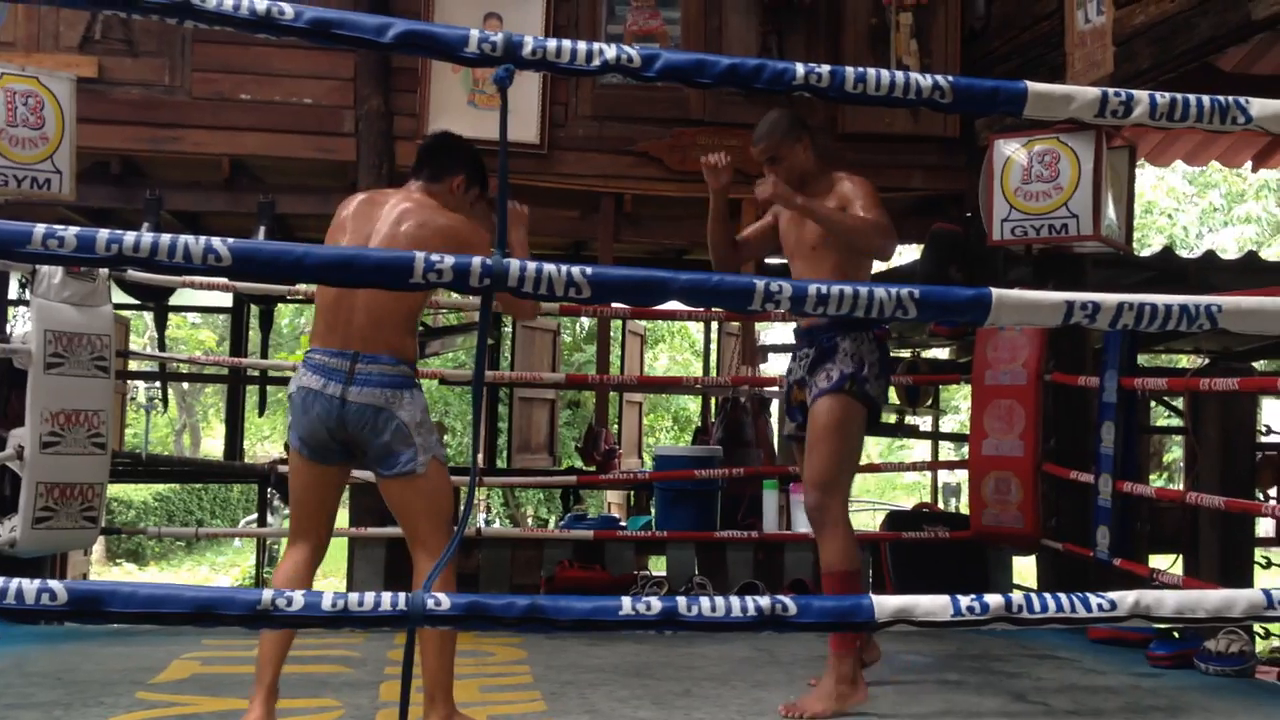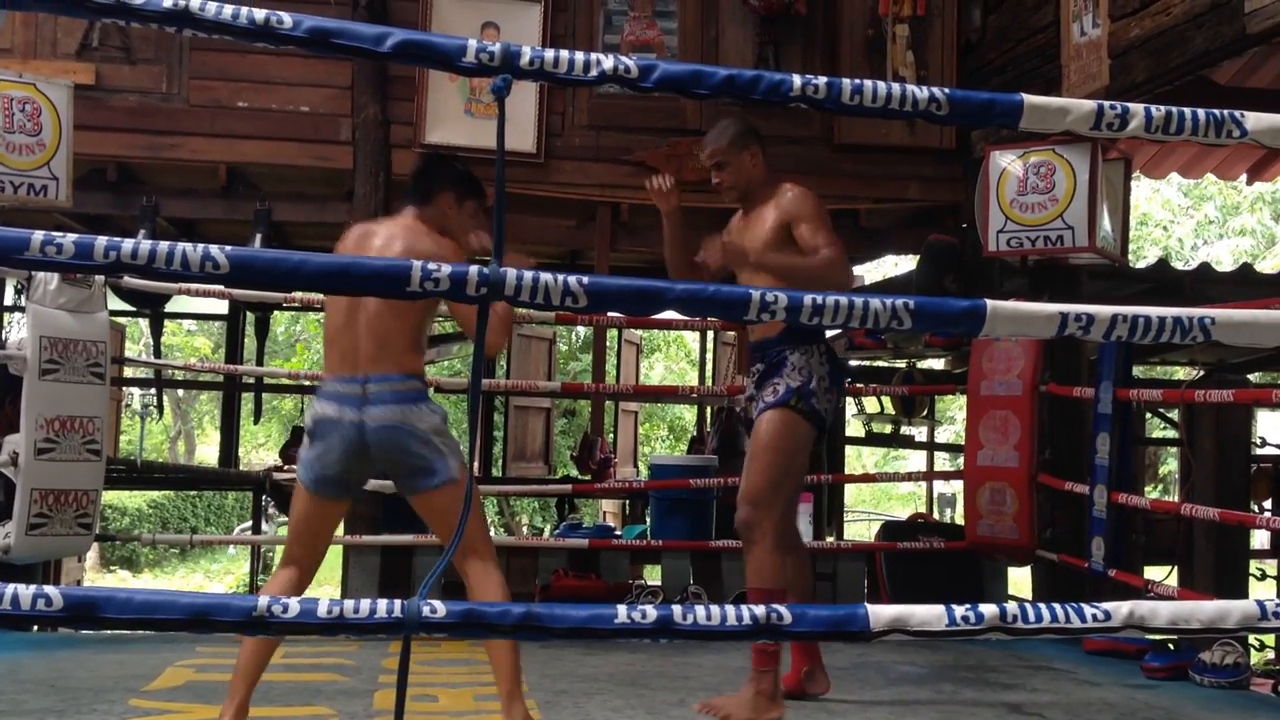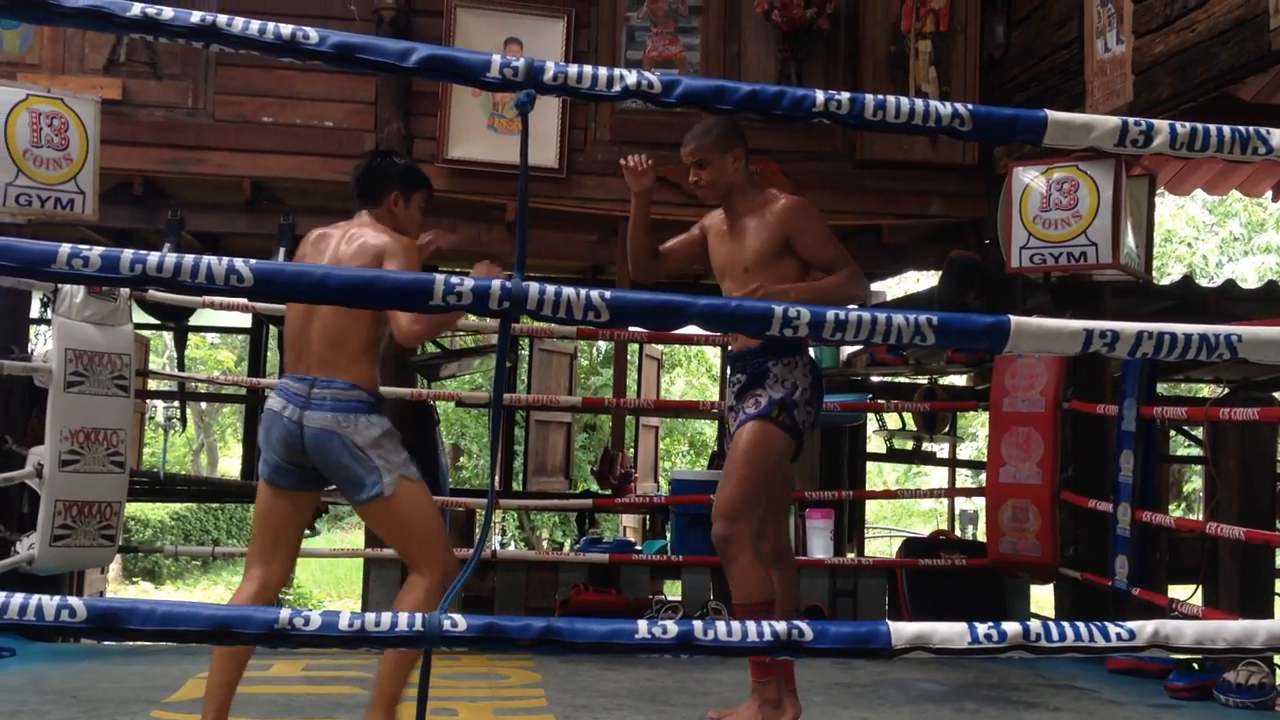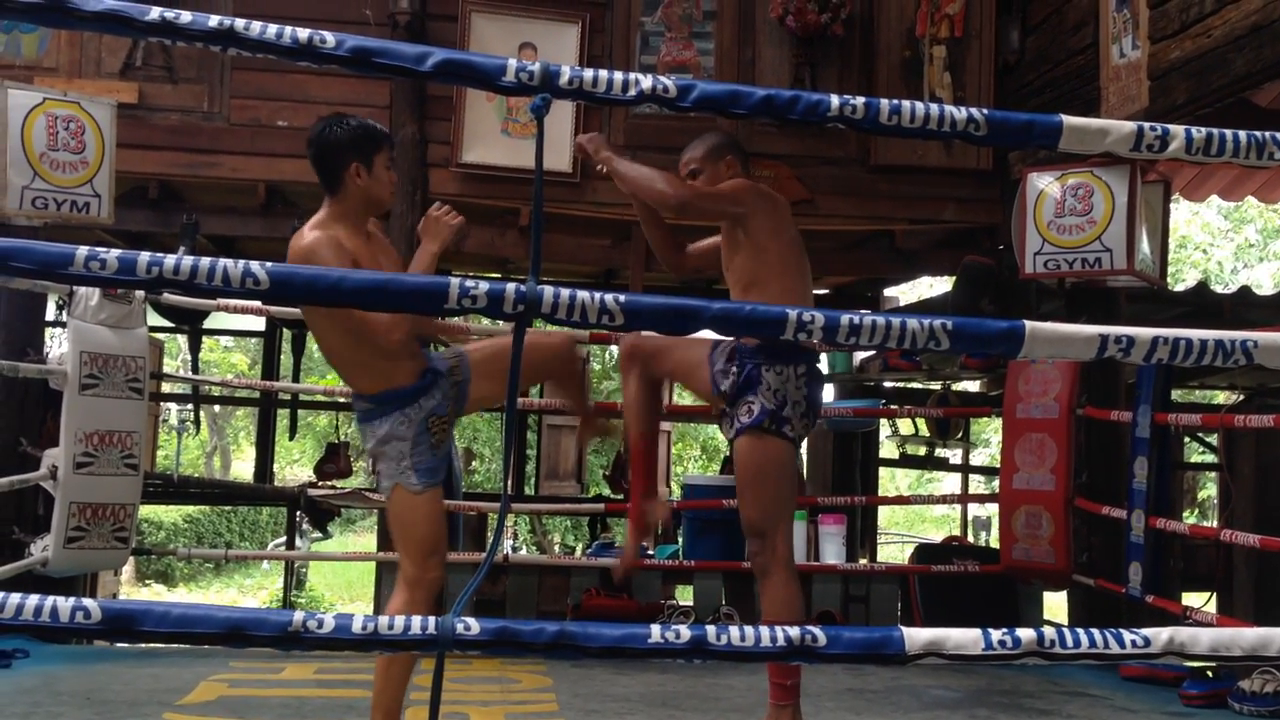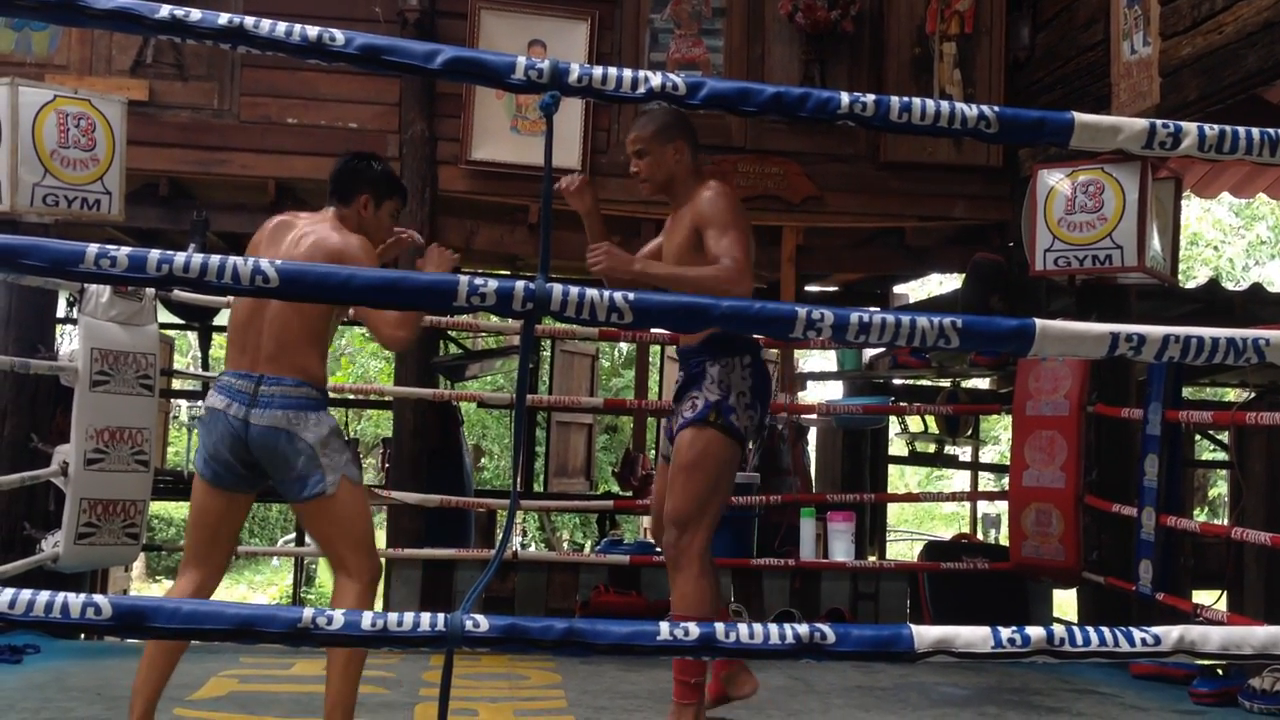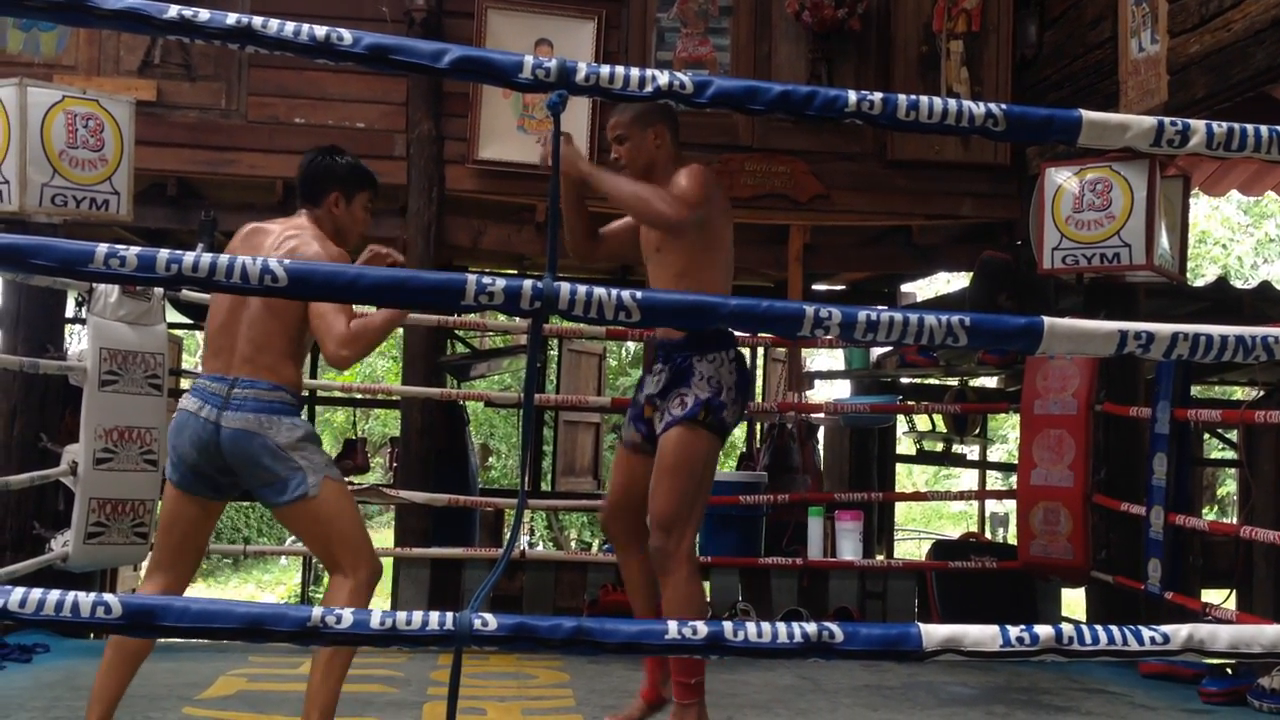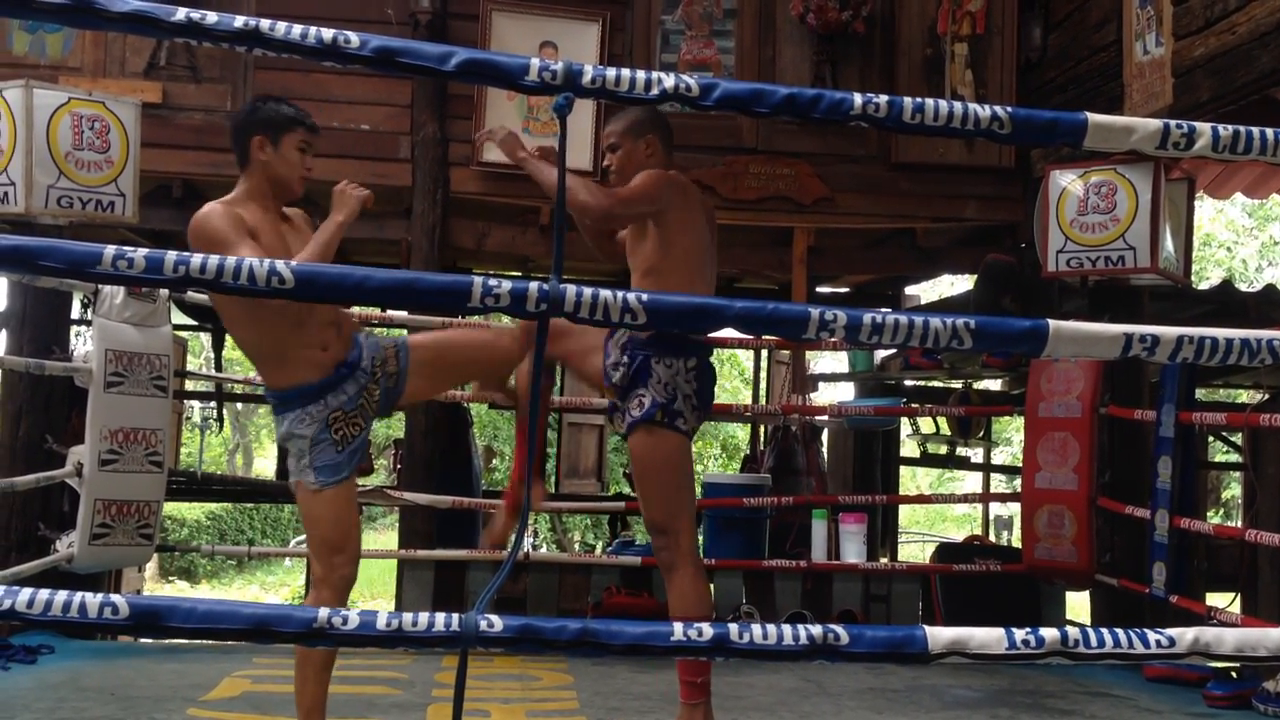
dt=0.7s
person 1, frame 1
left shoulder: (850, 190)
right shoulder: (789, 210)
left elbow: (882, 242)
right elbow: (726, 259)
left wrist: (797, 200)
right wrist: (718, 196)
left hip: (847, 350)
right hip: (807, 354)
left knee: (825, 503)
right knee: (821, 509)
right ankle: (857, 640)
person 1, frame 2
left shoulder: (794, 201)
right shoulder: (741, 223)
left elbow: (838, 273)
right elbow: (683, 277)
left wrist: (748, 259)
right wrist: (671, 217)
left hip: (800, 365)
right hip: (765, 369)
left knee: (754, 518)
right knee: (777, 523)
right ankle: (807, 666)
person 1, frame 3
left shoulder: (787, 212)
right shoulder: (710, 227)
left elbow: (854, 285)
right elbow: (644, 269)
left wrist: (785, 294)
right wrist: (640, 200)
left hip: (783, 376)
right hip: (743, 381)
left knee: (731, 528)
right knee: (763, 541)
person 1, frame 4
left shoulder: (752, 200)
right shoulder: (739, 230)
left elbow: (675, 199)
right elbow: (678, 258)
left wrist: (609, 155)
right wrist: (634, 191)
left hip: (774, 375)
right hip: (745, 367)
left knee: (767, 550)
right knee: (638, 349)
right ankle: (641, 505)
person 1, frame 5
left shoulder: (715, 200)
right shoulder: (679, 216)
left elbow: (738, 283)
right elbow: (622, 282)
left wrist: (643, 268)
right wrist: (589, 213)
left hip: (725, 377)
right hip: (700, 380)
left knee: (683, 542)
right knee: (669, 531)
right ankle: (730, 667)
person 1, frame 6
left shoulder: (695, 182)
right shoulder: (648, 215)
left elbow: (673, 217)
right elbow: (585, 248)
left wrist: (592, 170)
right wrist: (570, 177)
left hip: (704, 369)
right hip: (665, 372)
left knee: (668, 544)
right knee: (620, 522)
person 1, frame 7
left shoulder: (664, 184)
right shoulder: (663, 205)
left elbow: (600, 206)
right elbow: (608, 239)
left wrist: (531, 160)
right wrist: (553, 174)
left hip: (664, 371)
right hip: (637, 360)
left knee: (672, 545)
right knee: (541, 324)
right ankle: (520, 493)
person 2, frame 1
left shoulder: (352, 206)
right shoulder: (451, 227)
right elbow: (521, 307)
right wrist: (517, 238)
left hip: (317, 382)
right hip: (387, 391)
left knee: (305, 546)
right knee: (431, 555)
person 2, frame 2
left shoulder: (353, 236)
right shoulder: (439, 249)
right elbow: (489, 343)
left hip: (334, 411)
right hip: (403, 412)
left knee: (294, 568)
right knee: (478, 559)
person 2, frame 3
left shoulder: (314, 240)
right shoulder: (393, 244)
right elbow: (410, 329)
left hip: (288, 408)
right hip: (346, 417)
left knee: (263, 580)
right knee: (434, 568)
person 2, frame 4
left shoulder: (368, 229)
right shoulder: (313, 246)
right elbow: (390, 329)
right wrist: (429, 249)
left hip: (439, 374)
right hip: (397, 415)
left knee: (561, 350)
right knee: (421, 576)
left ankle: (590, 428)
person 2, frame 5
left shoulder: (274, 227)
right shoulder: (348, 246)
right elbow: (399, 334)
left wrist: (381, 252)
right wrist: (431, 275)
left hip: (226, 405)
right hip: (294, 414)
left knee: (195, 577)
right knee: (359, 571)
person 2, frame 6
left shoulder: (248, 235)
right shoulder: (324, 252)
right elbow: (339, 347)
left wrist: (361, 269)
right wrist: (404, 302)
left hip: (200, 410)
right hip: (267, 420)
left knee: (164, 580)
right knee: (356, 570)
person 2, frame 7
left shoulder: (291, 218)
right shoulder: (214, 222)
right elbow: (278, 295)
right wrist: (338, 222)
left hip: (366, 364)
right hip: (310, 410)
left knee: (507, 346)
right knee: (333, 574)
